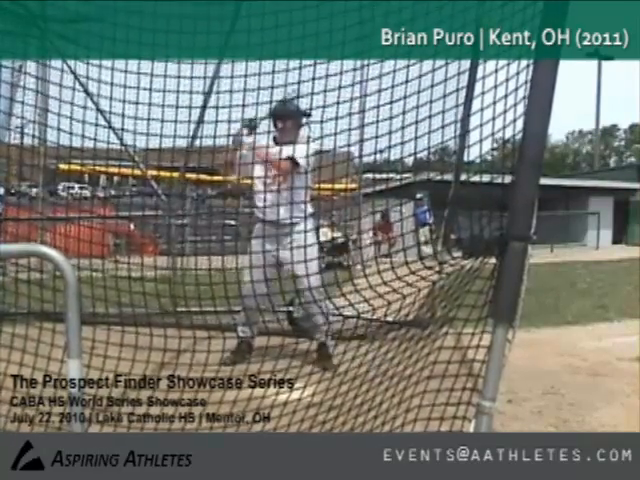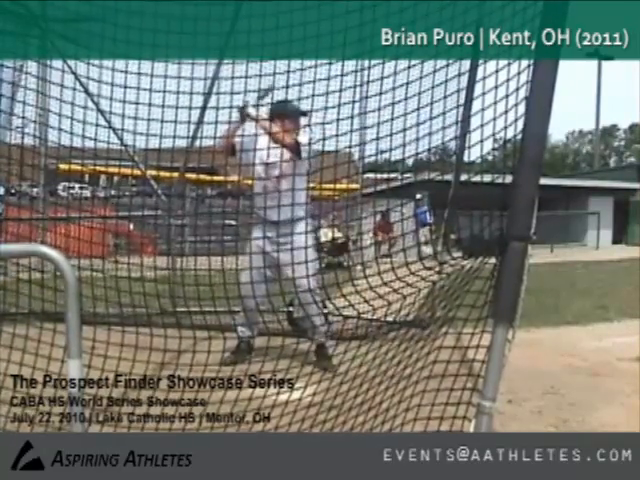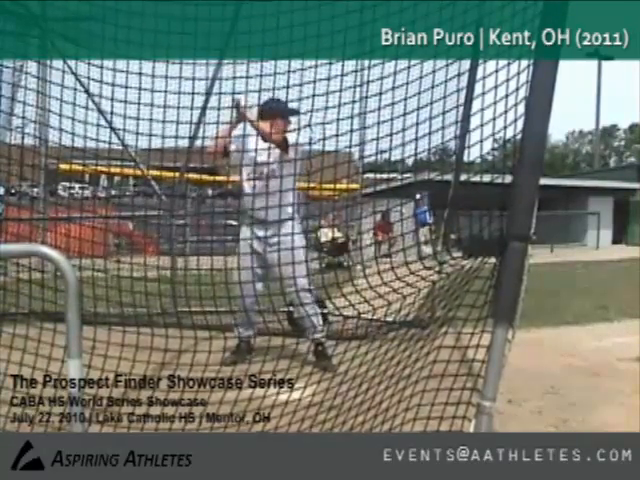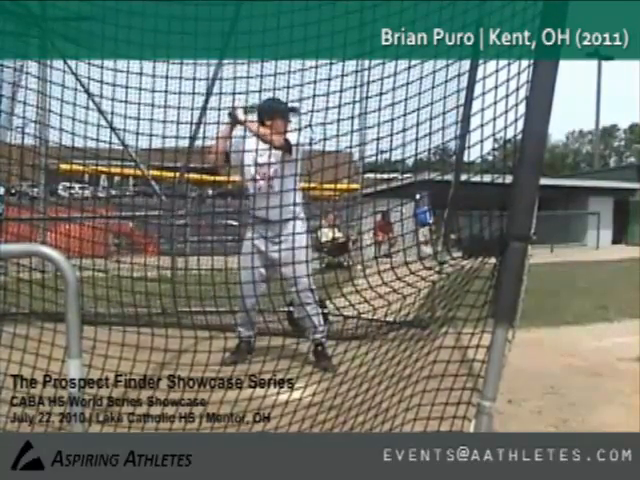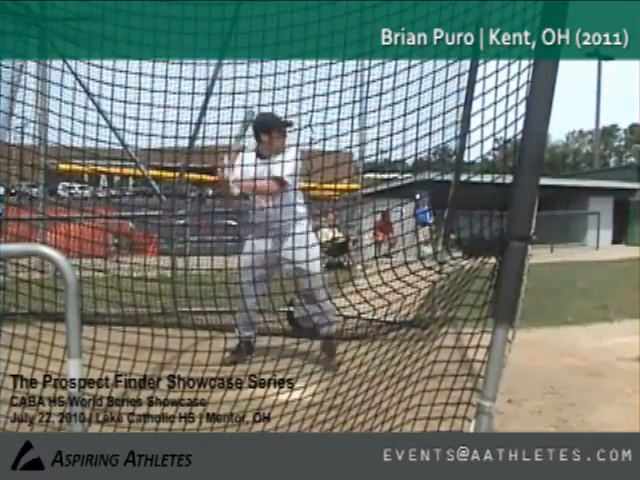
dt=0.4s
person 1, frame 1
left shoulder: (306, 147)
right shoulder: (260, 146)
left elbow: (284, 167)
left wrist: (252, 146)
right wrist: (238, 142)
left hip: (299, 228)
right hip: (265, 229)
left knee: (311, 287)
right knee: (252, 288)
left ankle: (323, 345)
right ankle: (245, 342)
person 1, frame 2
left shoulder: (303, 145)
right shoulder: (257, 143)
left elbow: (286, 141)
right elbow: (225, 147)
left wrist: (256, 119)
right wrist: (242, 121)
left hip: (296, 229)
right hip: (264, 228)
left knee: (306, 288)
right knee: (250, 287)
left ankle: (321, 345)
right ankle: (245, 342)
person 1, frame 3
left shoulder: (292, 145)
right shoulder: (246, 142)
left elbow: (274, 137)
right elbow: (215, 149)
left wrist: (248, 115)
right wrist: (236, 121)
left hip: (285, 227)
right hip: (252, 227)
left knee: (300, 287)
right knee: (247, 288)
left ankle: (319, 345)
right ankle: (245, 342)
person 1, frame 4
left shoulder: (294, 142)
right shoulder: (245, 144)
left elbow: (276, 141)
right elbow: (215, 157)
left wrist: (244, 121)
right wrist: (231, 125)
left hip: (290, 227)
right hip: (257, 227)
left knee: (302, 286)
right knee: (248, 288)
left ankle: (319, 345)
right ankle: (245, 342)
person 1, frame 5
left shoulder: (291, 156)
right shoulder: (244, 160)
left elbow: (272, 188)
right elbow: (232, 193)
left wrist: (241, 185)
left hip: (295, 229)
right hip: (260, 232)
left knee: (311, 283)
right knee: (248, 288)
left ankle: (327, 338)
right ankle: (245, 342)
